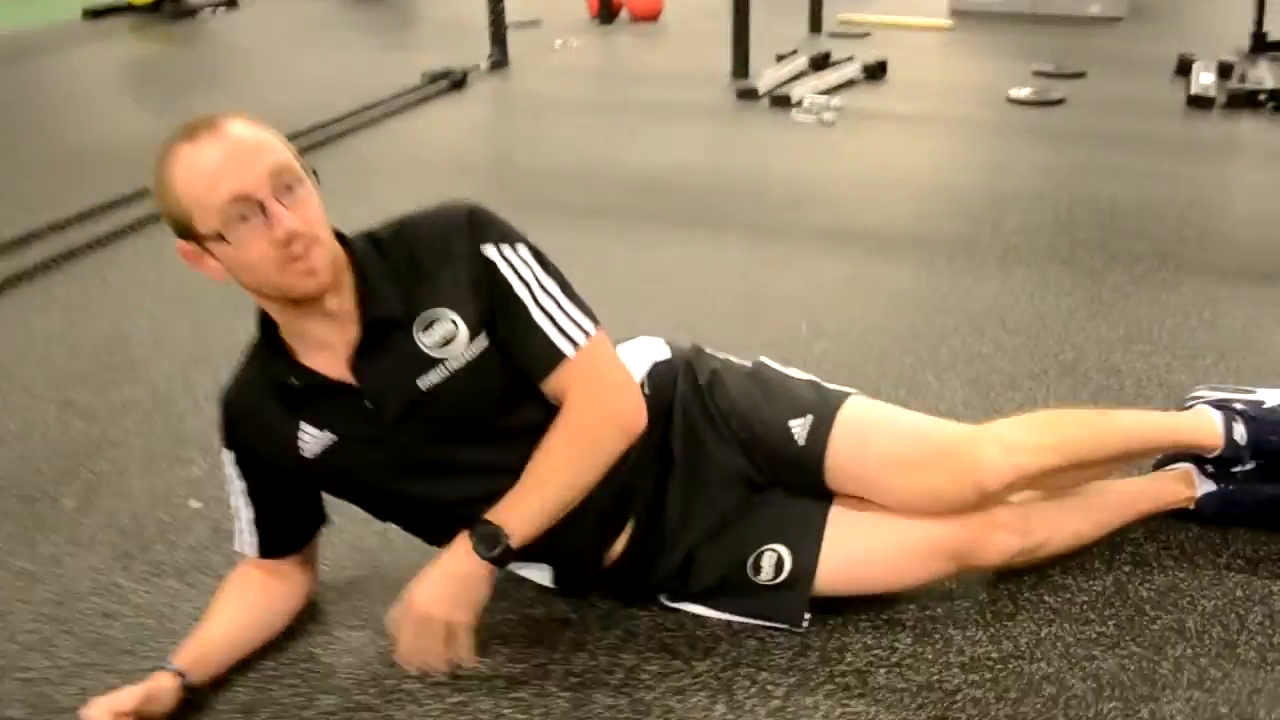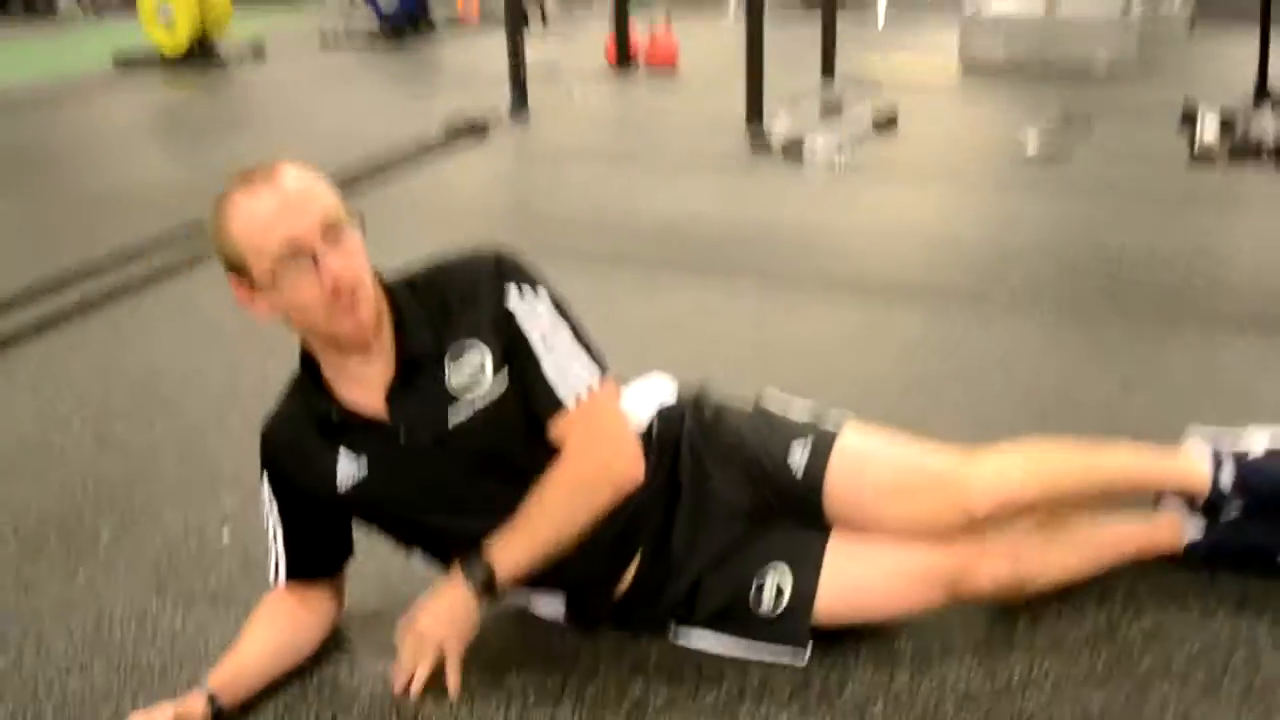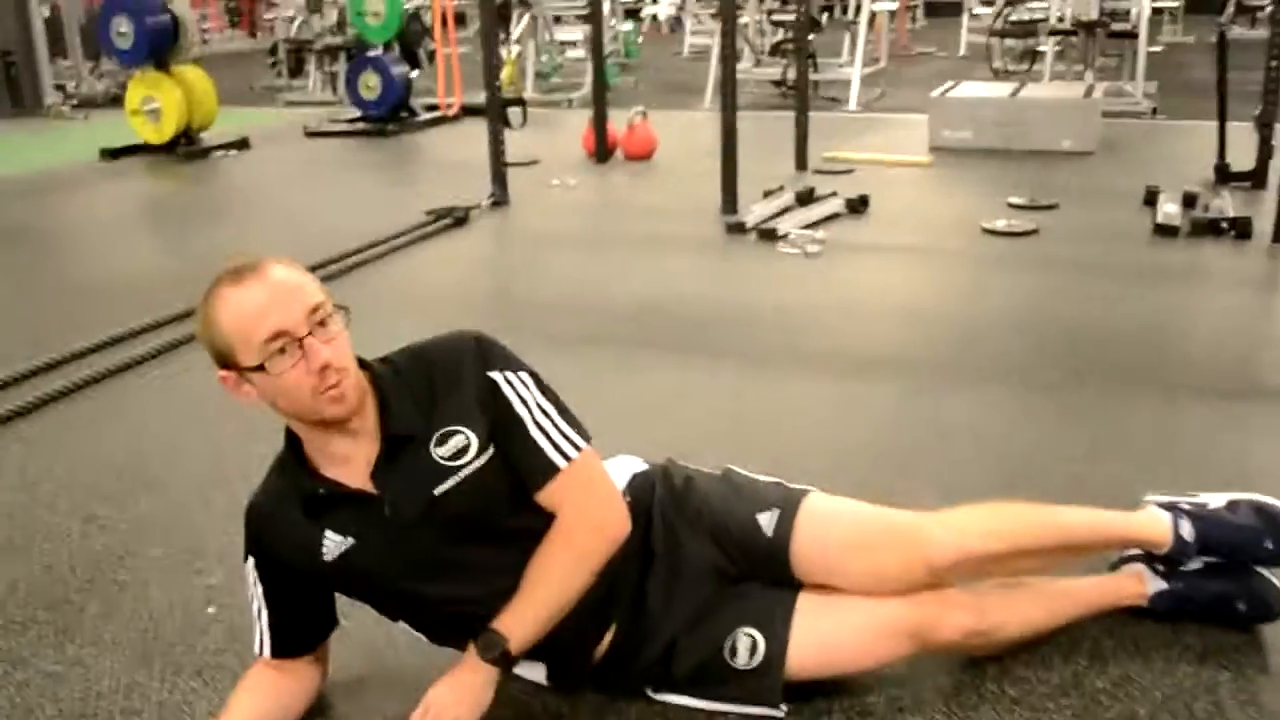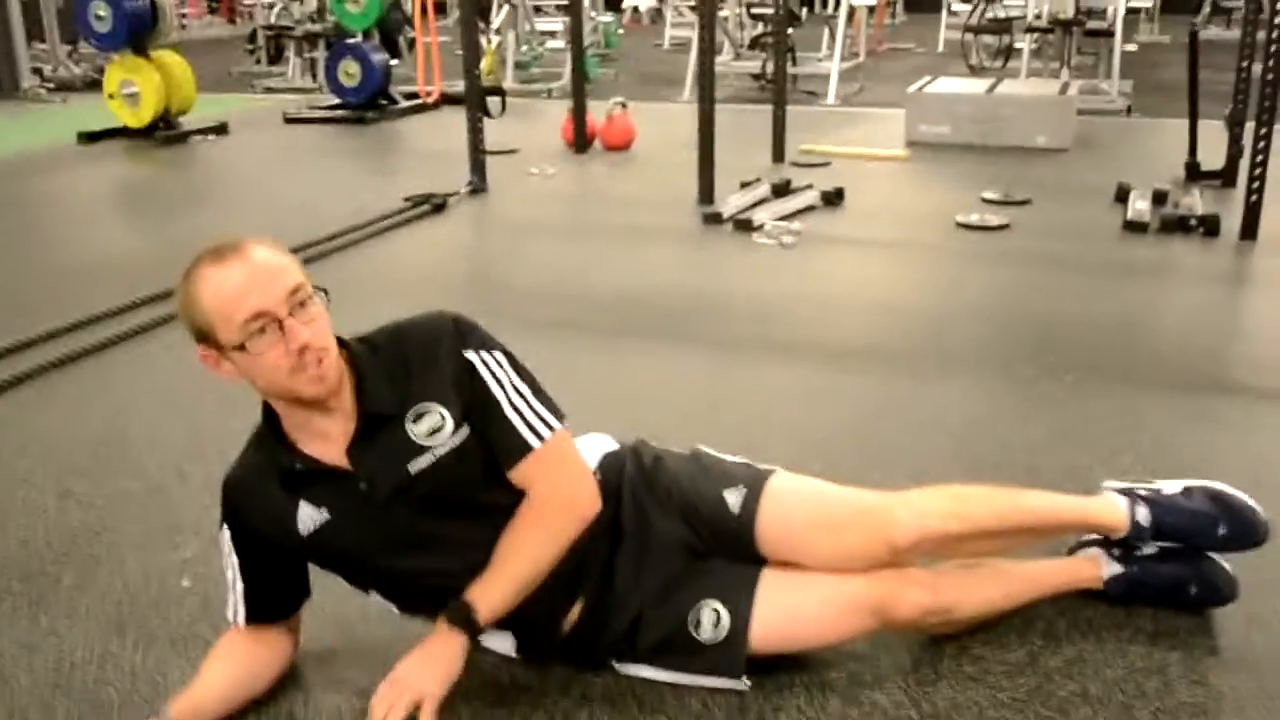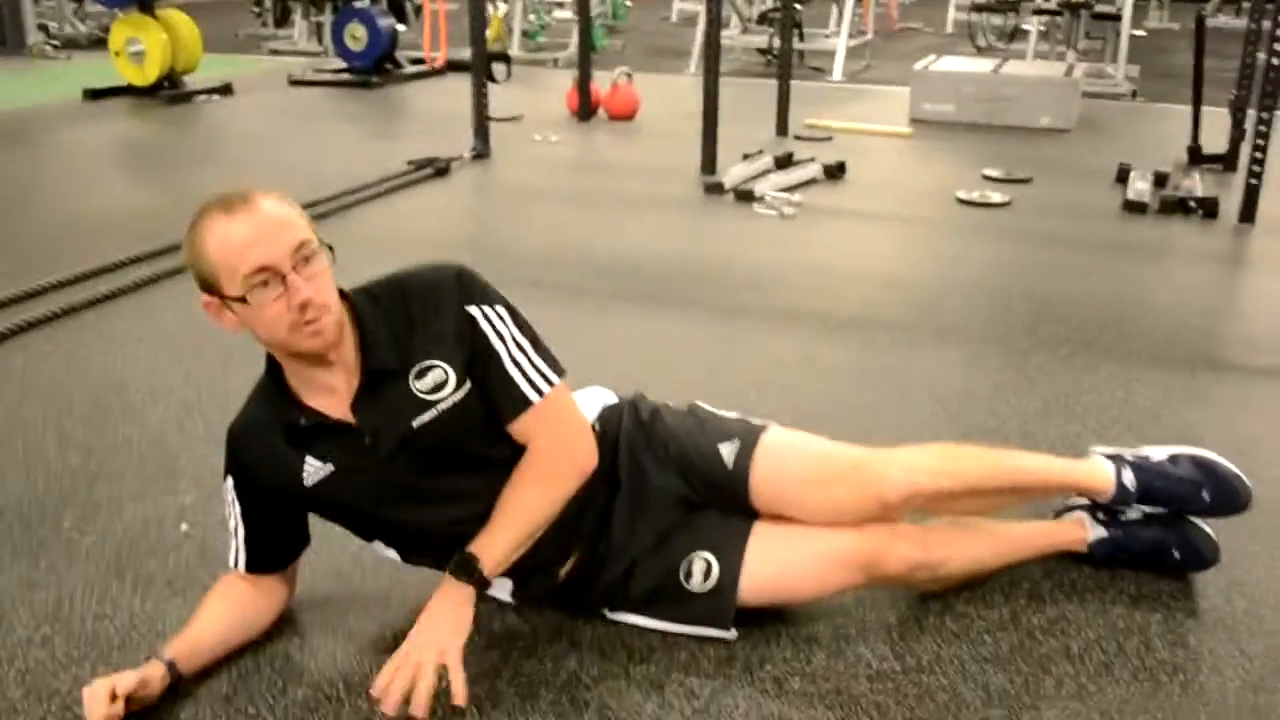
dt=0.2s
person 1, frame 1
left shoulder: (455, 244)
right shoulder: (264, 420)
left elbow: (610, 404)
right elbow: (279, 567)
left wrist: (477, 554)
left hip: (689, 417)
right hip: (656, 555)
left knee: (968, 475)
right knee: (972, 542)
person 1, frame 2
left shoulder: (482, 292)
right shoulder: (298, 449)
left elbow: (614, 455)
right elbow: (309, 597)
left wrist: (471, 585)
left hip: (693, 457)
right hip: (652, 585)
left knee: (951, 497)
right knee: (968, 568)
right ankle: (1182, 527)
person 1, frame 3
left shoulder: (460, 370)
right shoulder: (288, 527)
left elbow: (598, 510)
left hip: (676, 526)
left knee: (924, 554)
right knee: (934, 624)
left ankle: (1168, 527)
right ankle: (1152, 587)
person 1, frame 4
left shoulder: (435, 351)
right shoulder: (261, 505)
left elbow: (569, 489)
left hip: (650, 507)
right hip: (608, 626)
left knee: (891, 533)
right knee: (897, 602)
left ankle: (1130, 510)
right ankle: (1109, 572)
person 1, frame 5
left shoulder: (440, 301)
right shoulder: (264, 451)
left elbow: (565, 443)
right elbow: (261, 581)
left wrist: (458, 589)
left hip: (637, 454)
right hip: (598, 571)
left knee: (878, 485)
right knee: (882, 555)
left ankle: (1108, 476)
right ankle: (1091, 538)
